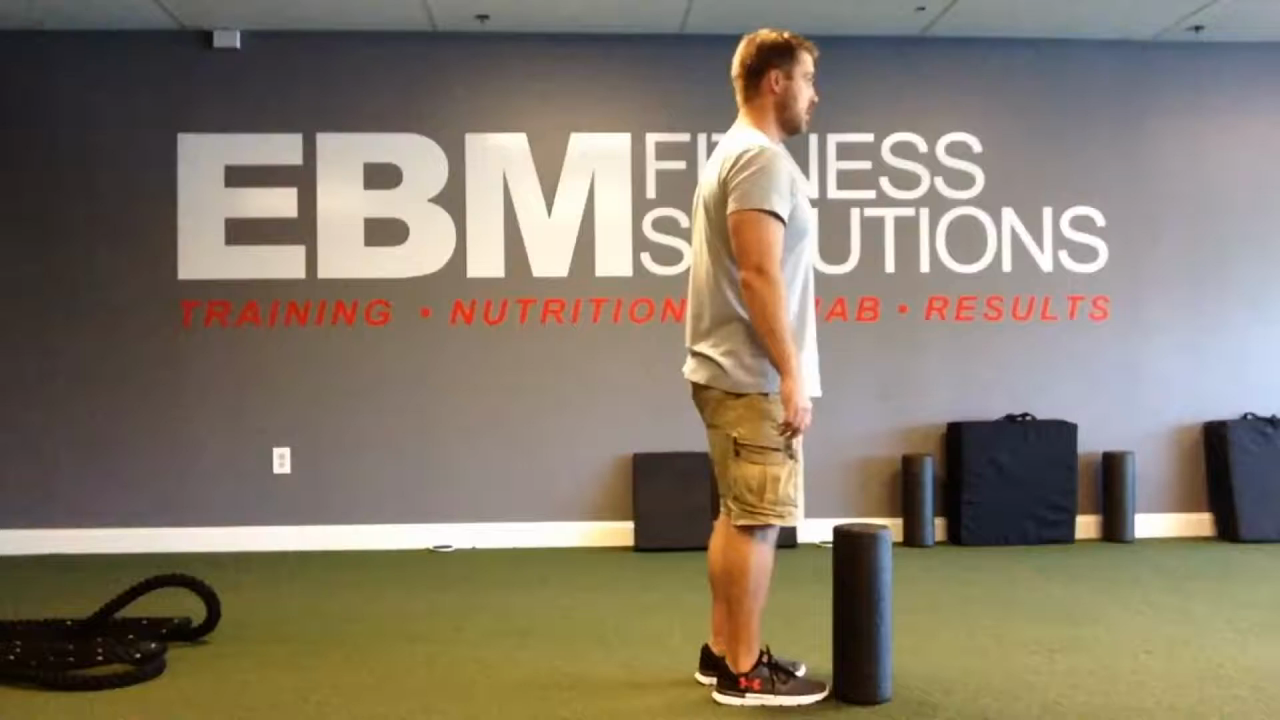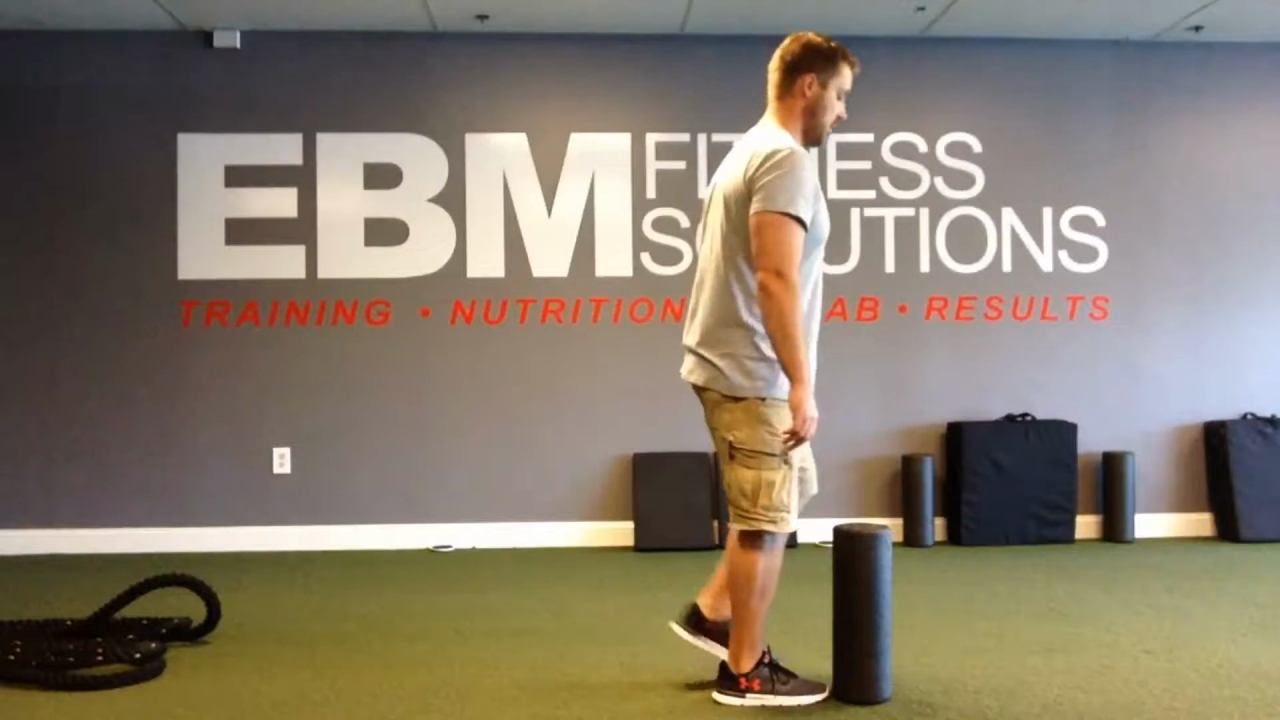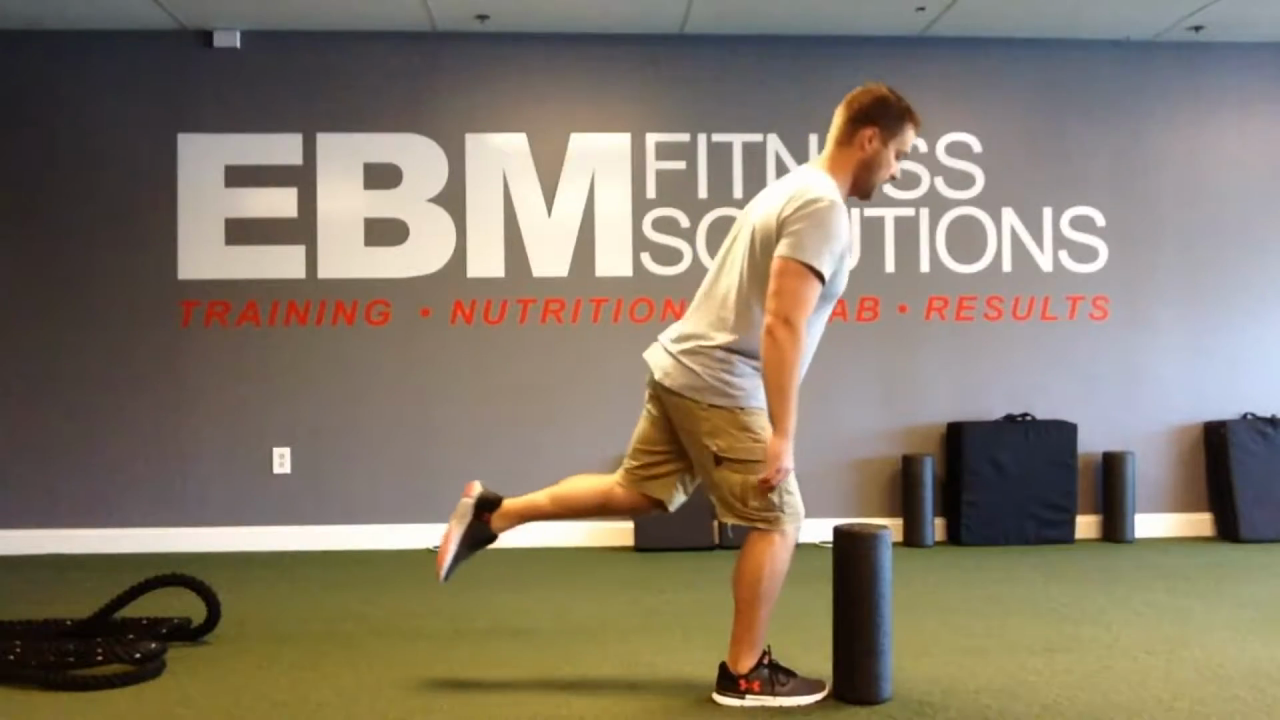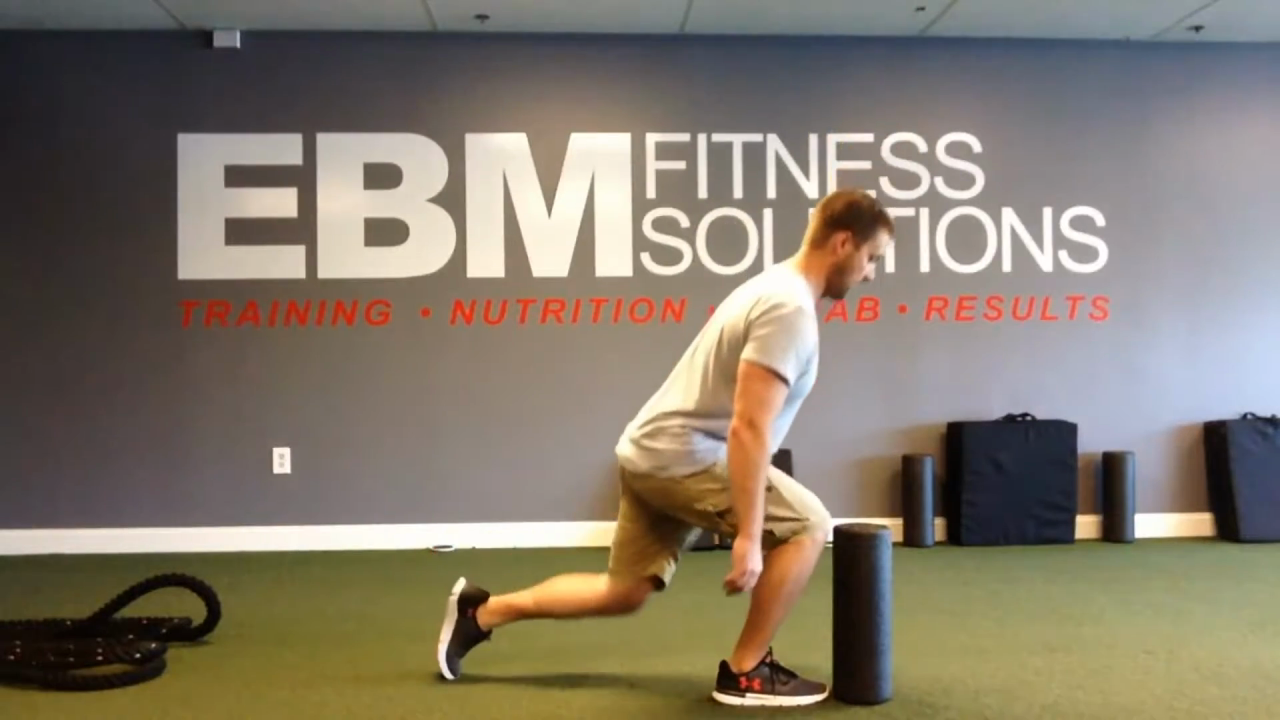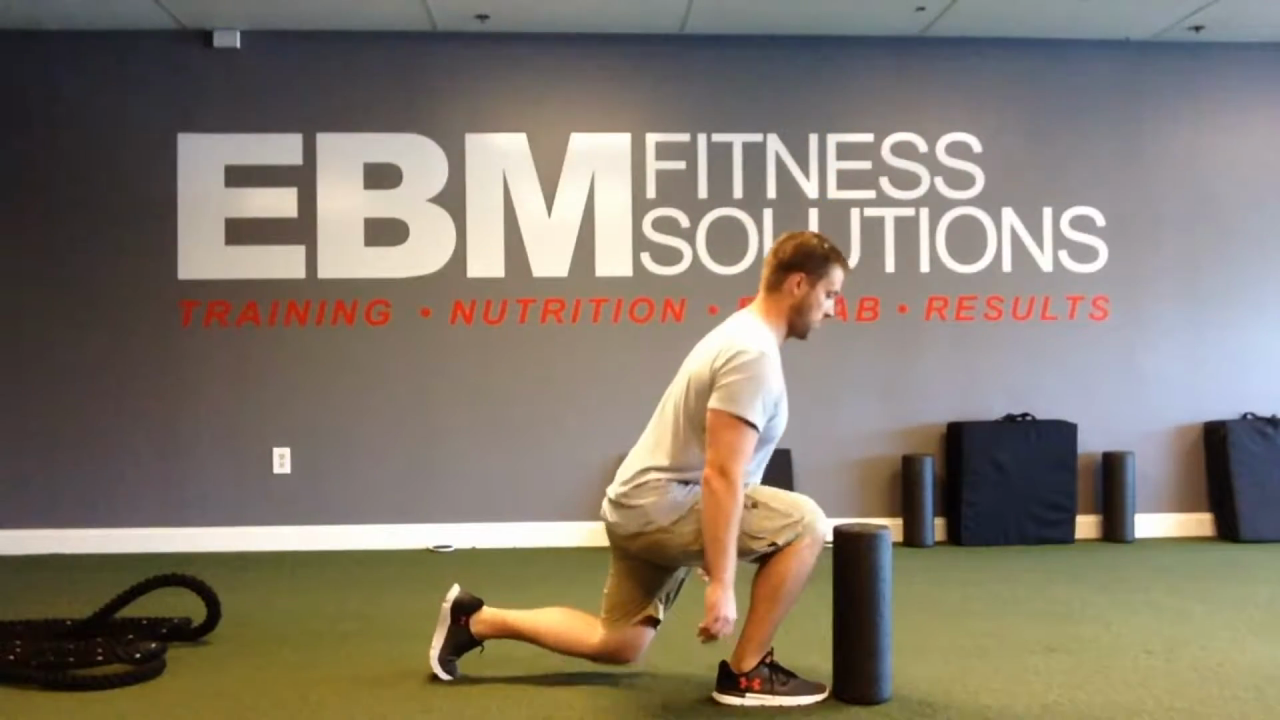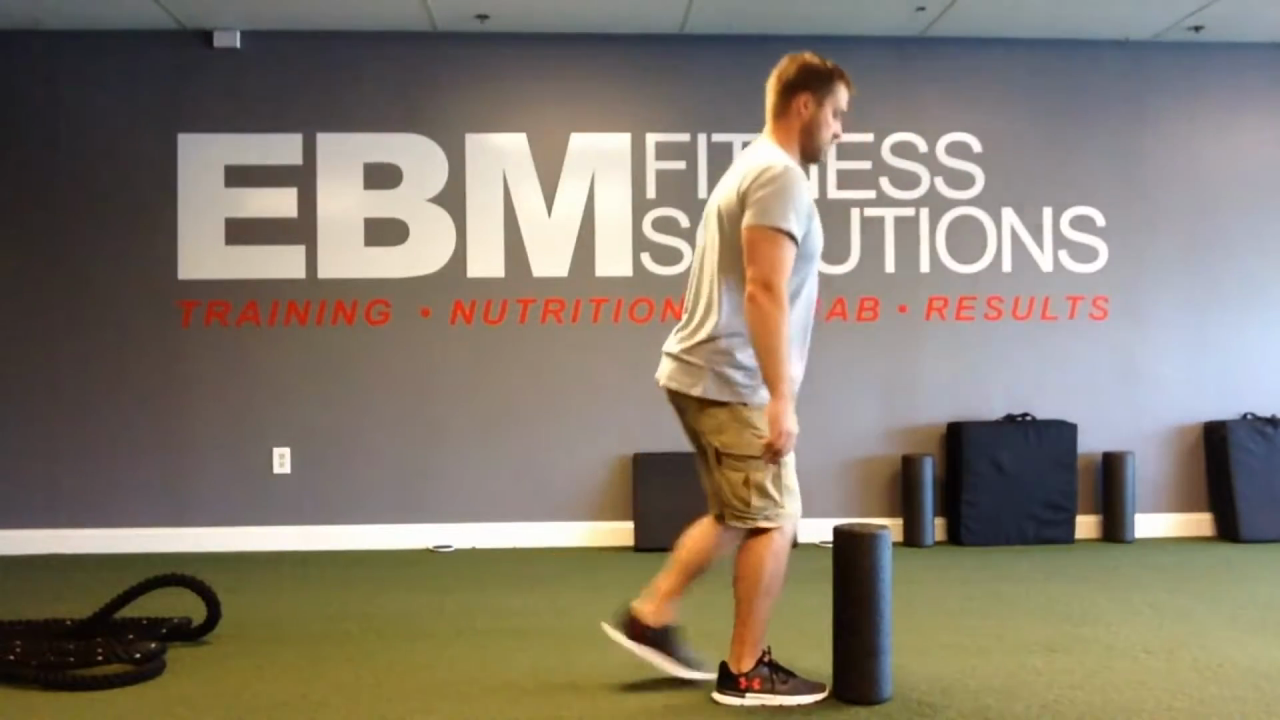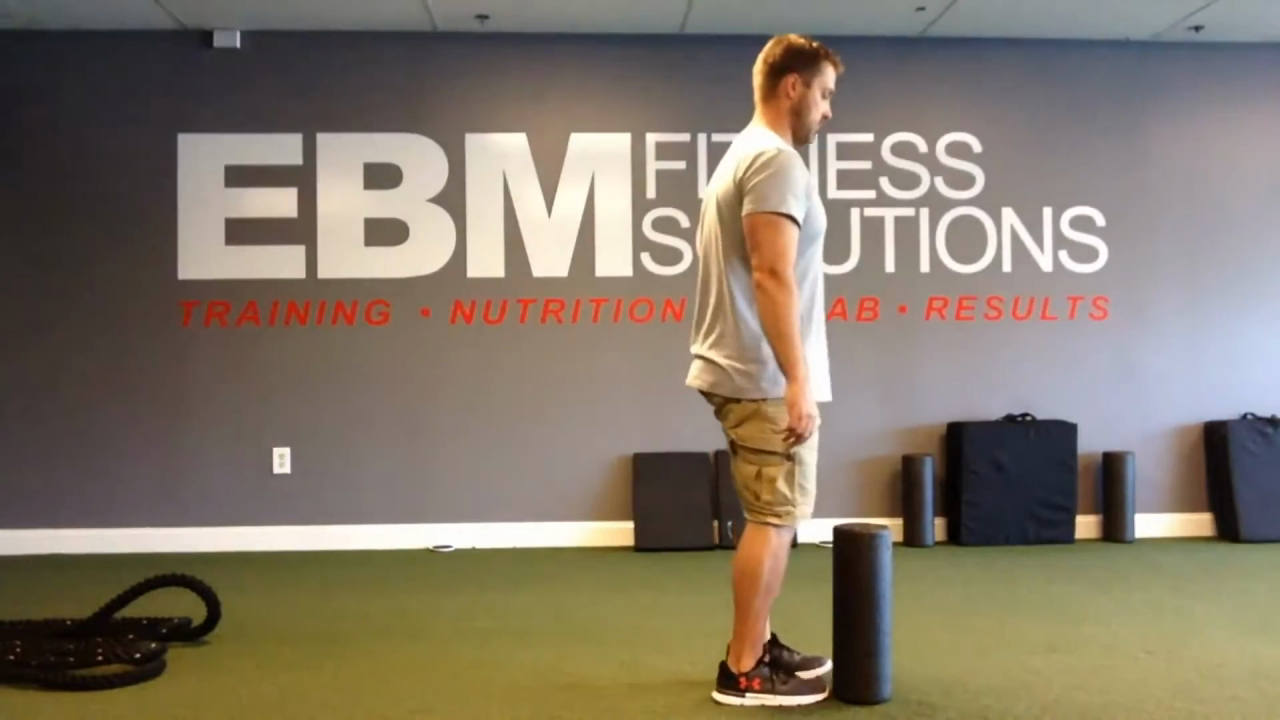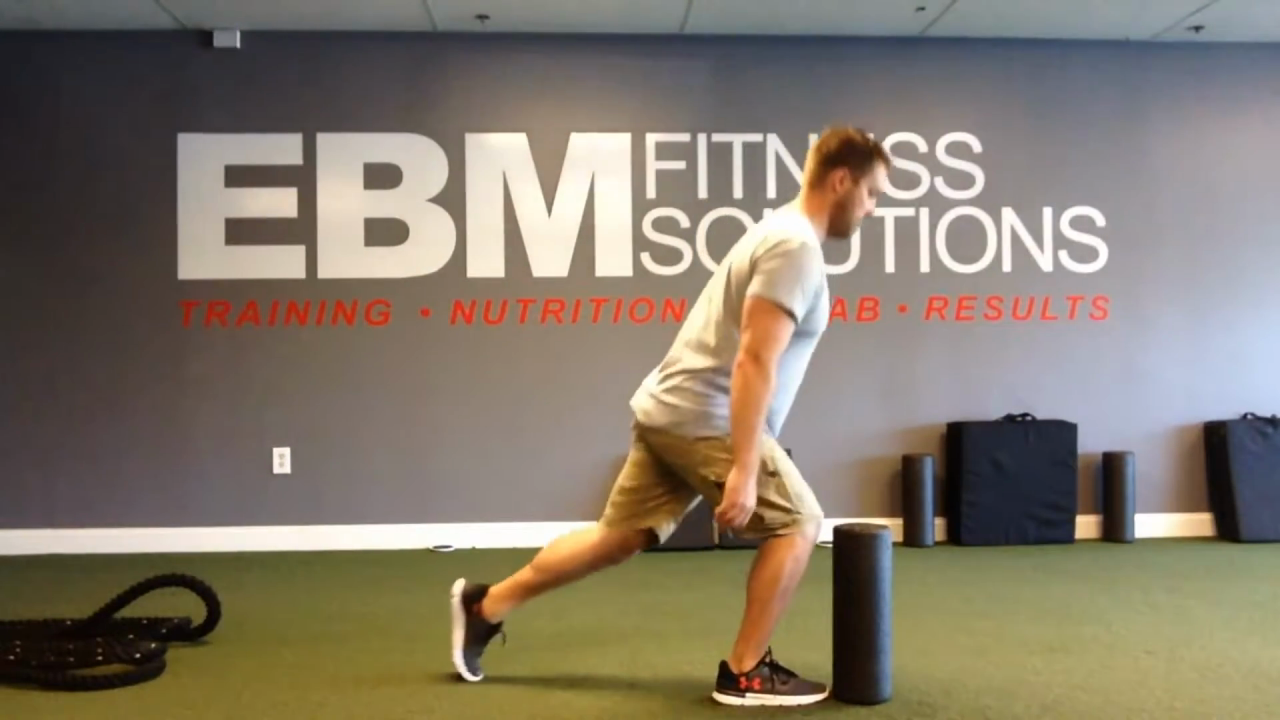
dt=0.7s
person 1, frame 1
left shoulder: (735, 155)
right shoulder: (759, 157)
right elbow: (757, 277)
right wrist: (790, 376)
left hip: (728, 370)
right hip: (752, 376)
left knee: (738, 516)
right knee: (758, 519)
left ankle: (724, 649)
right ankle: (745, 671)
person 1, frame 2
left shoulder: (749, 152)
right shoulder: (784, 158)
right elbow: (776, 280)
right wrist: (801, 384)
left hip: (737, 367)
right hip: (750, 374)
left knee: (784, 497)
right knee: (766, 519)
left ankle: (713, 612)
right ankle: (744, 671)
person 1, frame 3
left shoulder: (796, 188)
right shoulder: (822, 208)
right elbow: (782, 327)
left wrist: (774, 426)
right wrist: (783, 436)
left hip: (682, 368)
right hip: (717, 382)
left knee: (634, 493)
right knee: (776, 519)
left ankle: (490, 514)
right ankle: (745, 674)
person 1, frame 4
left shoulder: (775, 286)
right shoulder: (789, 308)
right elbow: (748, 428)
right wrist: (748, 537)
left hip: (650, 453)
right hip: (680, 457)
left knee: (623, 593)
right knee: (807, 527)
left ankle: (479, 613)
right ankle: (746, 672)
person 1, frame 5
left shoulder: (741, 335)
right shoulder: (752, 355)
right elbow: (721, 476)
right wrist: (720, 585)
left hip: (640, 506)
right hip: (660, 509)
left knee: (617, 645)
right knee: (805, 526)
left ankle: (472, 619)
right ankle: (746, 673)
person 1, frame 6
left shoulder: (753, 168)
right shoulder: (779, 175)
right elbow: (765, 292)
left wrist: (768, 391)
right wrist: (780, 400)
left hip: (700, 370)
right hip: (727, 379)
left knee: (735, 517)
right knee: (771, 521)
left ankle: (650, 617)
right ankle: (745, 673)
person 1, frame 7
left shoulder: (743, 155)
right shoulder: (775, 159)
right elbow: (772, 278)
right wrist: (798, 382)
left hip: (738, 370)
right hip: (762, 378)
left knee: (768, 516)
right knee: (777, 518)
left ankle: (756, 646)
right ankle: (744, 671)
person 1, frame 8
left shoulder: (781, 230)
right shoulder: (796, 248)
right elbow: (755, 362)
left wrist: (743, 455)
right wrist: (745, 471)
left hip: (672, 409)
right hip: (701, 416)
left knee: (616, 538)
right knee: (796, 525)
left ankle: (485, 609)
right ankle: (745, 672)
